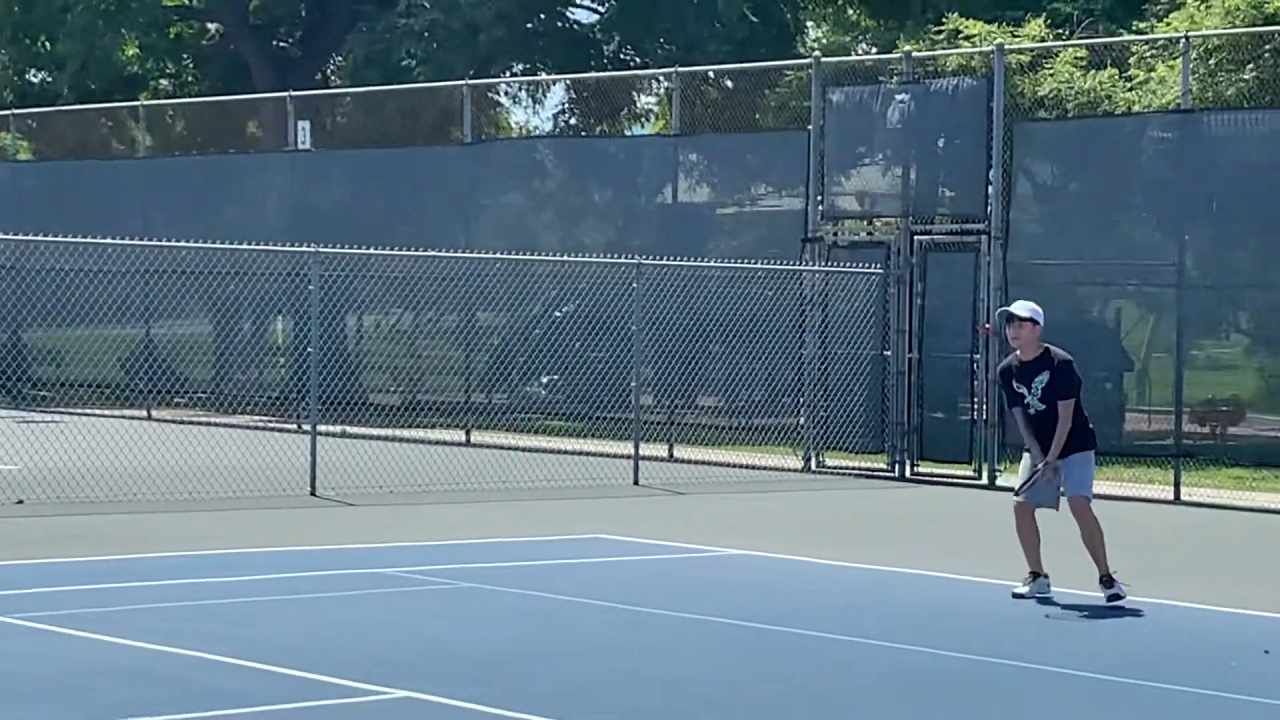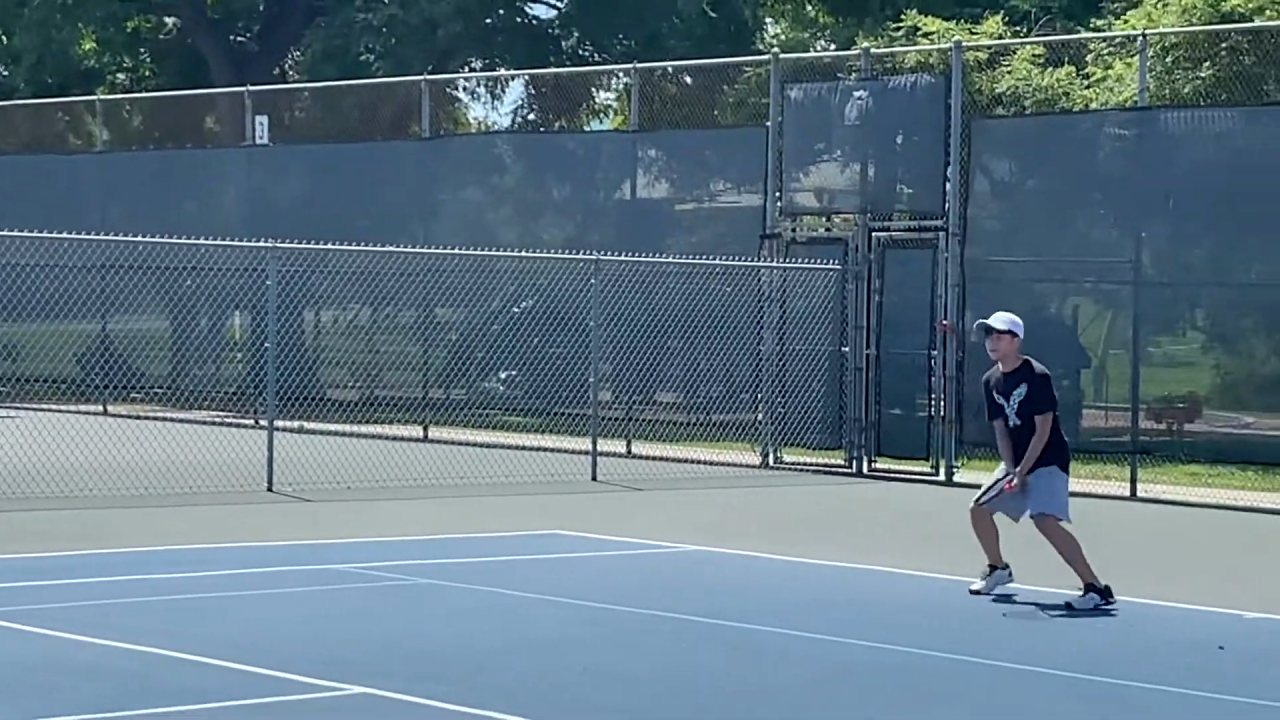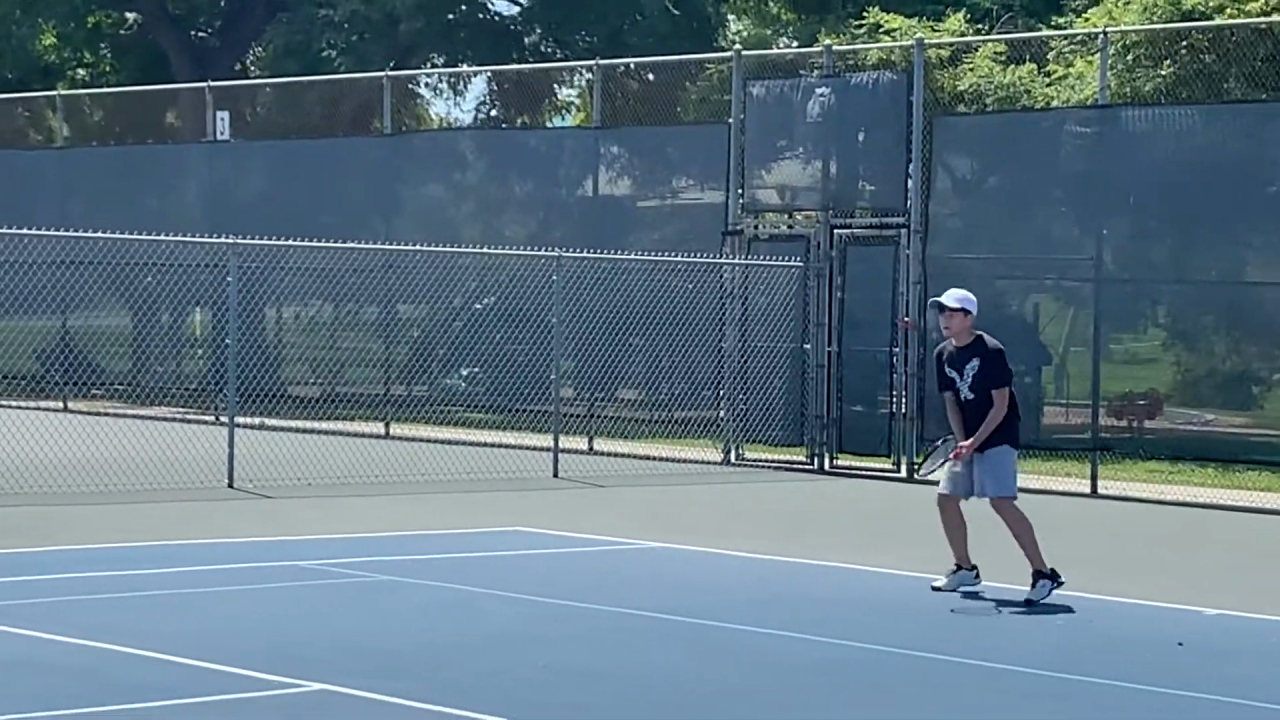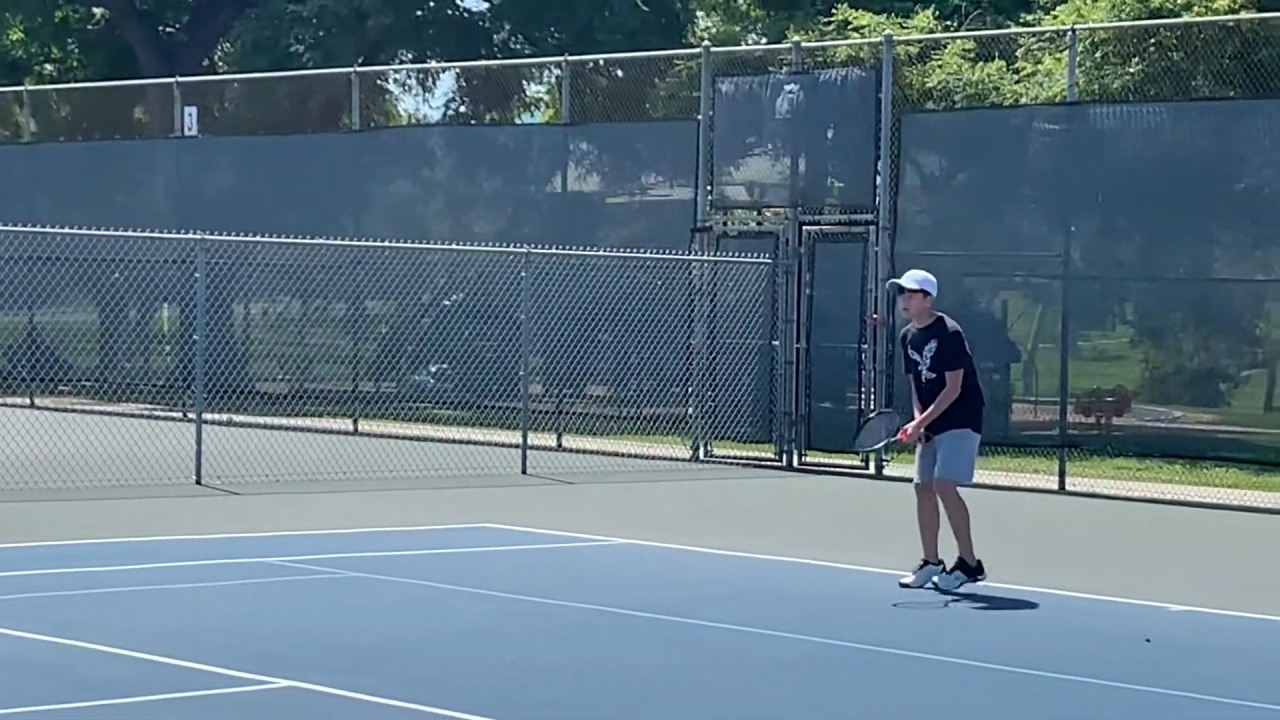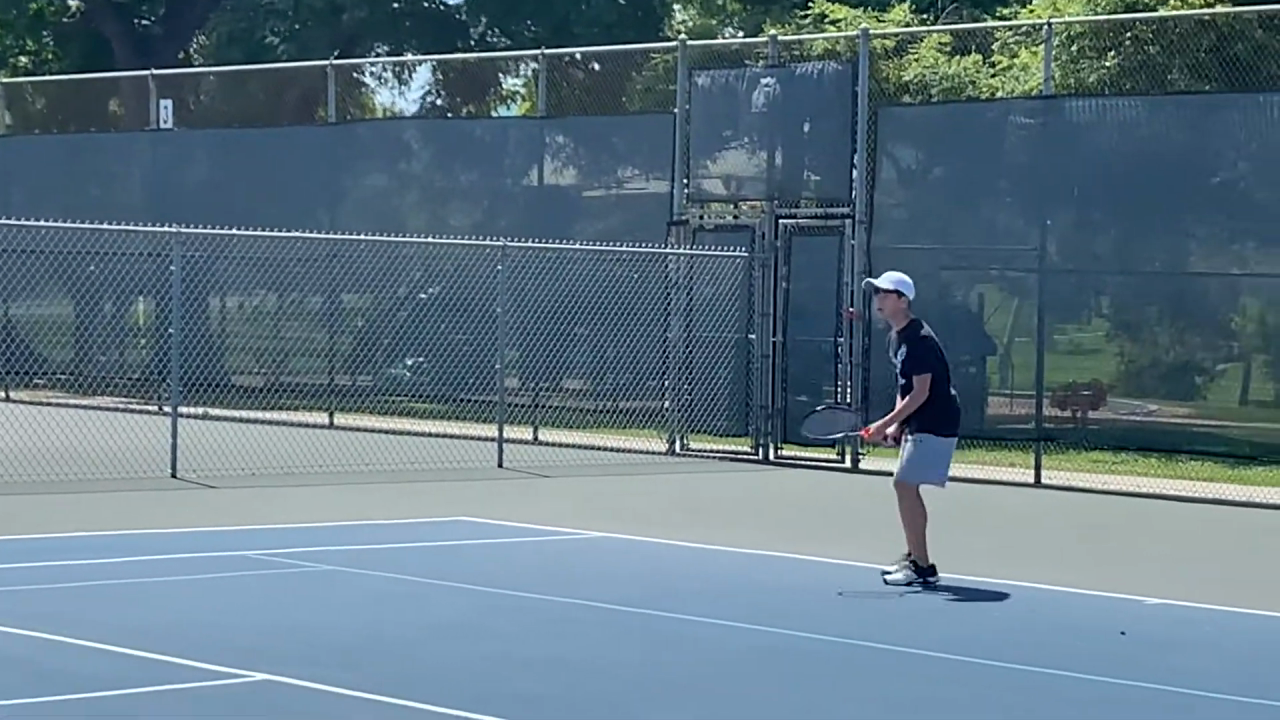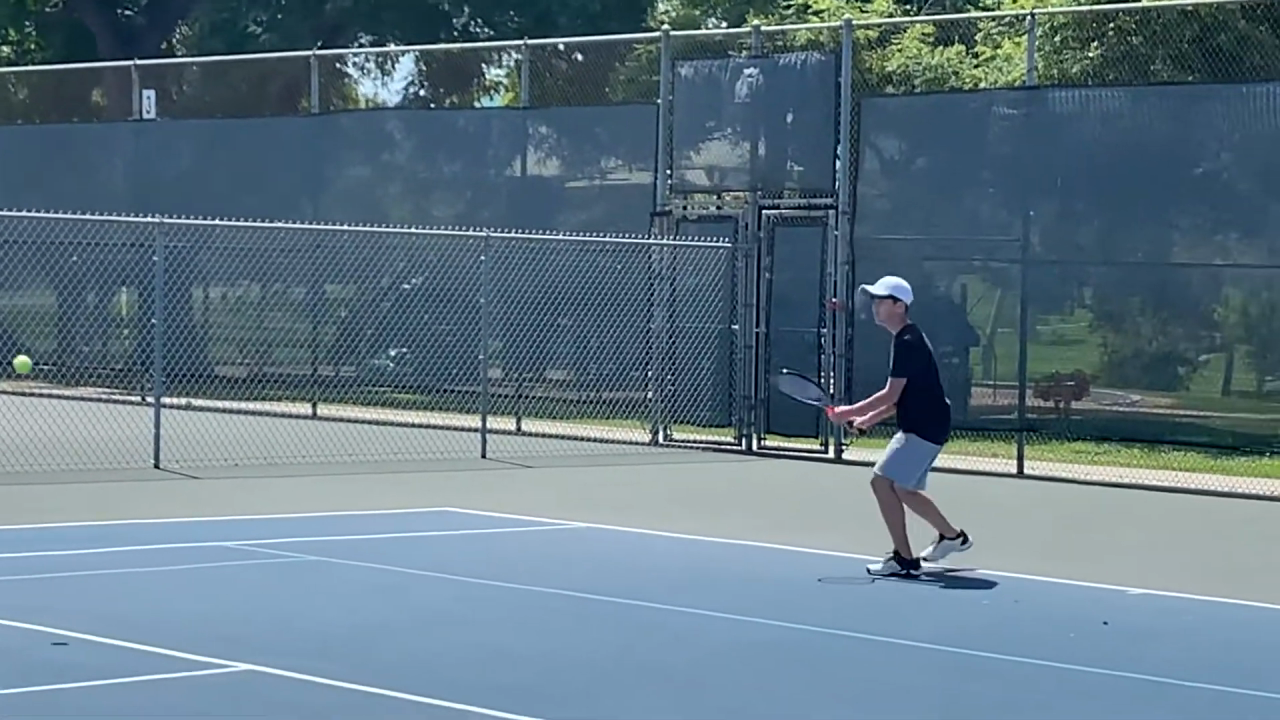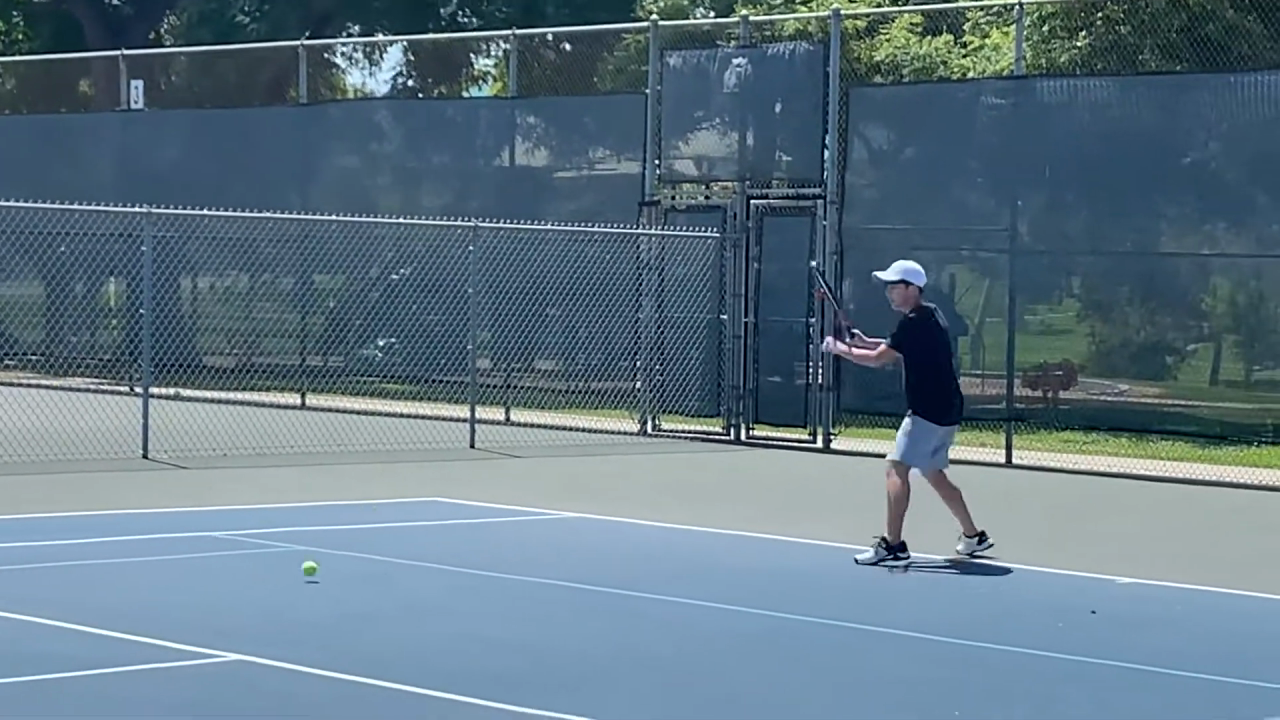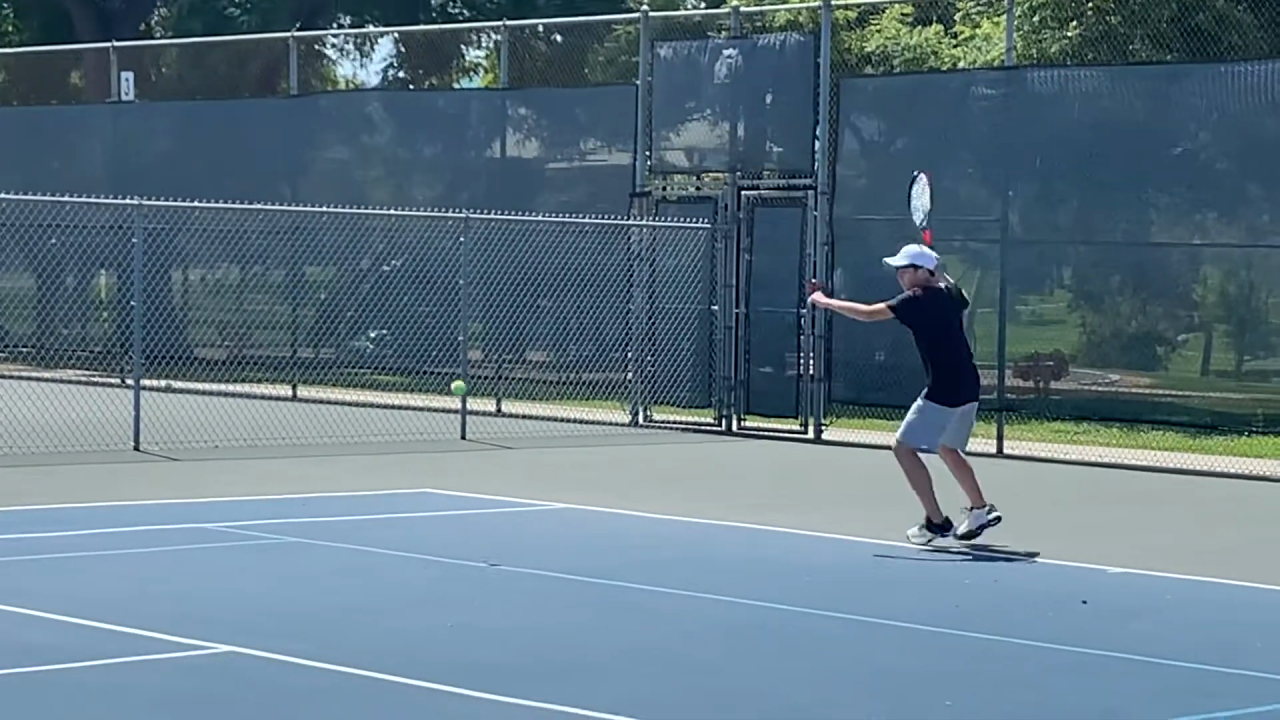
dt=0.2s
person 1, frame 1
left shoulder: (1060, 363)
right shoulder: (1007, 370)
left elbow: (1066, 417)
right elbow: (1021, 420)
left wrist: (1052, 460)
right wrist: (1040, 458)
left hip: (1075, 446)
right hip: (1038, 449)
left knee: (1078, 505)
right knee: (1022, 506)
left ankle: (1107, 580)
right ankle: (1037, 577)
person 1, frame 2
left shoulder: (1038, 376)
right shoulder: (990, 380)
left elbow: (1043, 432)
right elbow: (1001, 431)
left wrist: (1022, 472)
right wrist: (1011, 472)
left hip: (1047, 461)
right hip: (1016, 461)
left knee: (1046, 522)
right knee: (979, 510)
left ankle: (1094, 587)
right ankle: (998, 569)
person 1, frame 3
left shoulder: (991, 351)
right shoulder: (942, 355)
left elbow: (1000, 405)
right elbow: (951, 403)
left wrist: (974, 442)
right wrist: (961, 443)
left hip: (997, 439)
right hip: (969, 441)
left knee: (1001, 503)
right knee: (946, 500)
left ankle: (1044, 573)
right ankle: (966, 568)
person 1, frame 4
left shoulder: (949, 333)
right shoulder: (908, 337)
left elbow: (953, 388)
left wrist: (921, 421)
right wrist: (917, 423)
left hip: (959, 422)
right hip: (930, 425)
left knee: (944, 487)
right knee: (924, 490)
left ankle: (969, 563)
right ankle: (931, 563)
person 1, frame 5
left shoulder: (920, 338)
right shoulder: (895, 338)
left elbow: (921, 393)
left wrist: (885, 422)
right wrist: (896, 426)
left hip: (936, 424)
right hip: (917, 424)
left knee: (906, 486)
right knee: (903, 487)
left ankle: (923, 567)
right ankle: (913, 557)
person 1, frame 6
left shoulder: (908, 342)
right shoulder: (902, 339)
left elbow: (891, 395)
left wrist: (851, 411)
right wrist: (873, 418)
left hip: (924, 427)
right hip: (921, 426)
left knee: (881, 482)
right knee: (902, 489)
left ankle: (905, 558)
right ankle: (952, 536)
person 1, frame 7
left shoulder: (914, 322)
right shoulder: (930, 315)
left elbow: (877, 358)
left wrist: (840, 349)
right wrist: (868, 342)
left hip: (928, 410)
right hip: (946, 409)
left knee: (895, 468)
right knee: (934, 474)
left ankle: (893, 544)
right ankle: (974, 536)
person 1, frame 8
left shoulder: (915, 299)
right shoulder: (950, 293)
left elbow: (869, 313)
right elbow: (964, 301)
left wrist: (825, 301)
right wrist: (938, 271)
left hip: (942, 392)
right hip: (968, 390)
left knee: (904, 448)
right knee: (948, 450)
left ankle: (936, 521)
right ankle: (981, 509)
